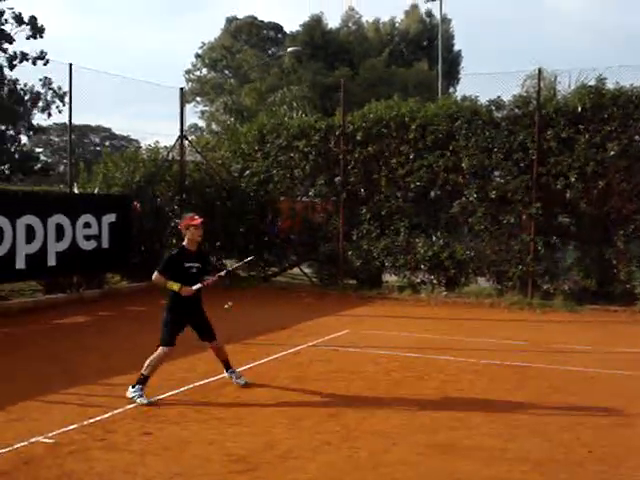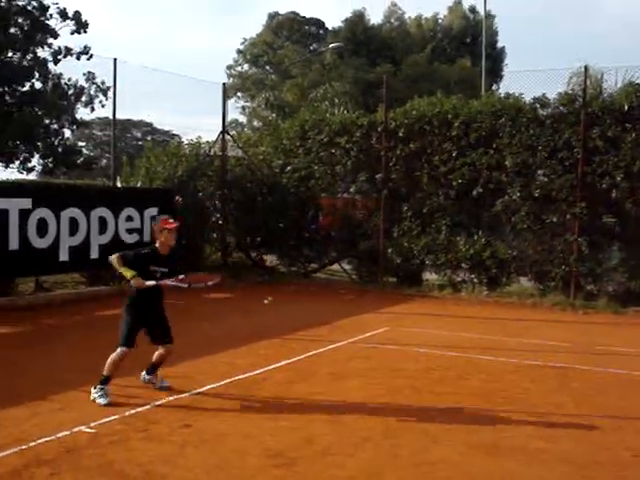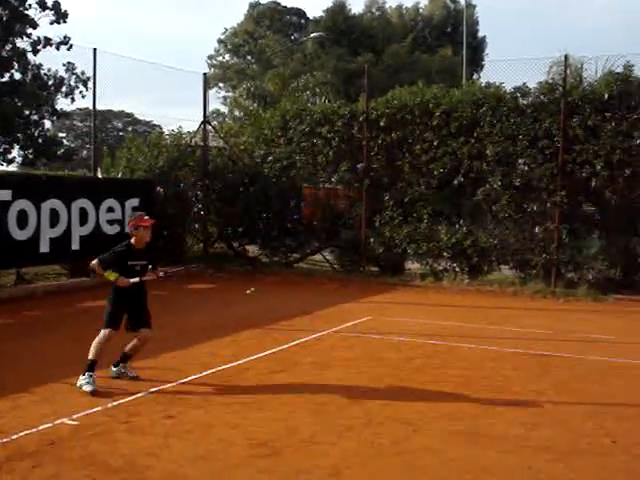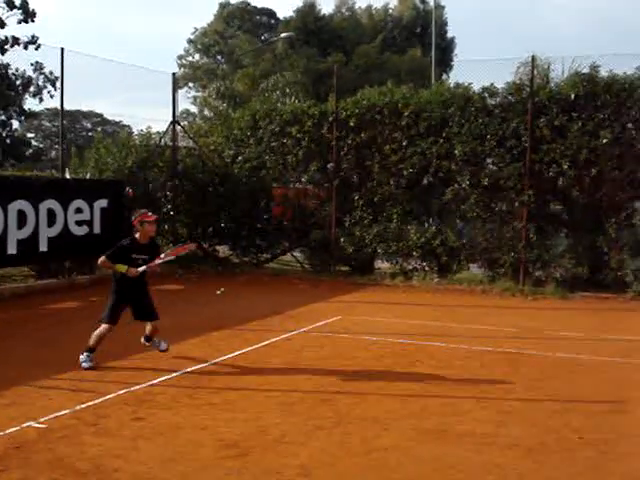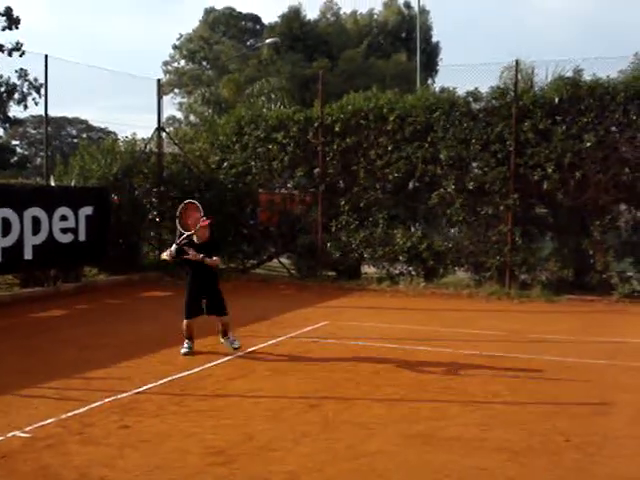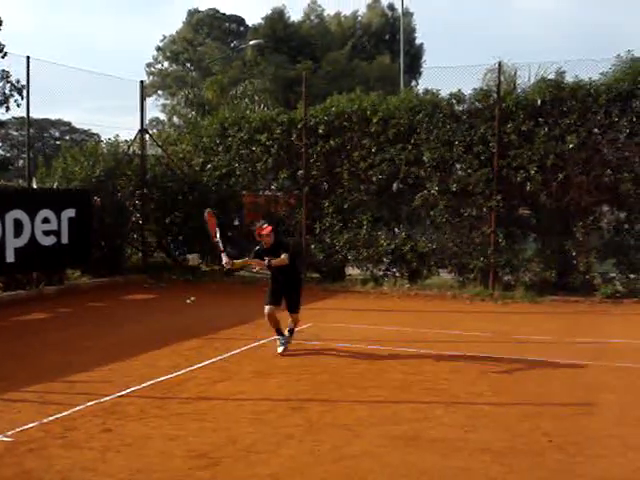
dt=0.4s
person 1, frame 1
left shoulder: (201, 255)
right shoulder: (176, 255)
left elbow: (207, 278)
right elbow: (156, 277)
left wrist: (211, 280)
right wrist: (178, 288)
left hip: (195, 307)
right hip: (175, 309)
left knee: (214, 343)
right knee: (164, 350)
left ankle: (230, 371)
right ankle: (137, 387)
person 1, frame 2
left shoulder: (173, 258)
right shoulder: (143, 255)
right elbow: (114, 259)
right wrist: (132, 276)
left hip: (154, 306)
right hip: (135, 306)
left knee: (167, 347)
right knee: (125, 349)
left ankle: (150, 374)
right ankle: (99, 388)
person 1, frame 3
left shoulder: (150, 251)
right shoulder: (120, 251)
left elbow: (154, 271)
right elbow: (95, 264)
left wrist: (152, 275)
right wrist: (115, 278)
left hip: (138, 296)
right hip: (119, 295)
left knee: (145, 334)
right knee: (108, 333)
left ankle: (120, 365)
right ankle: (87, 375)
person 1, frame 4
left shoulder: (153, 245)
right shoulder: (126, 246)
right elbow: (101, 262)
right wrist: (123, 269)
left hip: (140, 289)
right hip: (122, 289)
left knee: (154, 323)
right knee: (107, 326)
left ankle: (149, 339)
right ankle: (87, 354)
person 1, frame 5
left shoulder: (212, 243)
right shoulder: (185, 245)
left elbow: (217, 262)
right elbow: (165, 255)
left wrist: (200, 257)
right wrist: (167, 254)
left hip: (211, 285)
right hip: (194, 287)
left knee: (223, 318)
right knee: (188, 320)
left ankle: (225, 336)
right ankle: (189, 341)
person 1, frame 6
left shoulder: (282, 244)
right shoulder: (259, 250)
left elbow: (285, 260)
right elbow: (251, 262)
left wrist: (267, 263)
right wrist: (229, 262)
left hip: (293, 282)
right hip: (276, 281)
left knee: (294, 316)
right knee: (269, 311)
left ankle: (289, 334)
right ankle: (281, 337)
